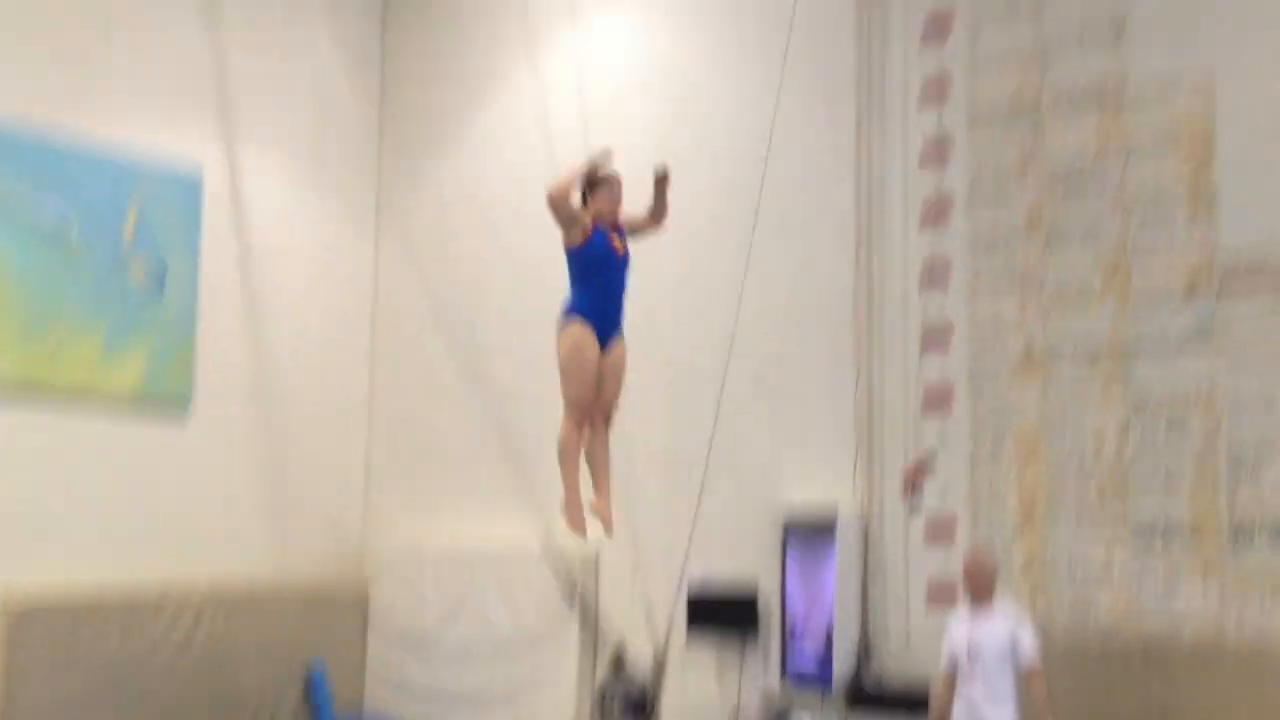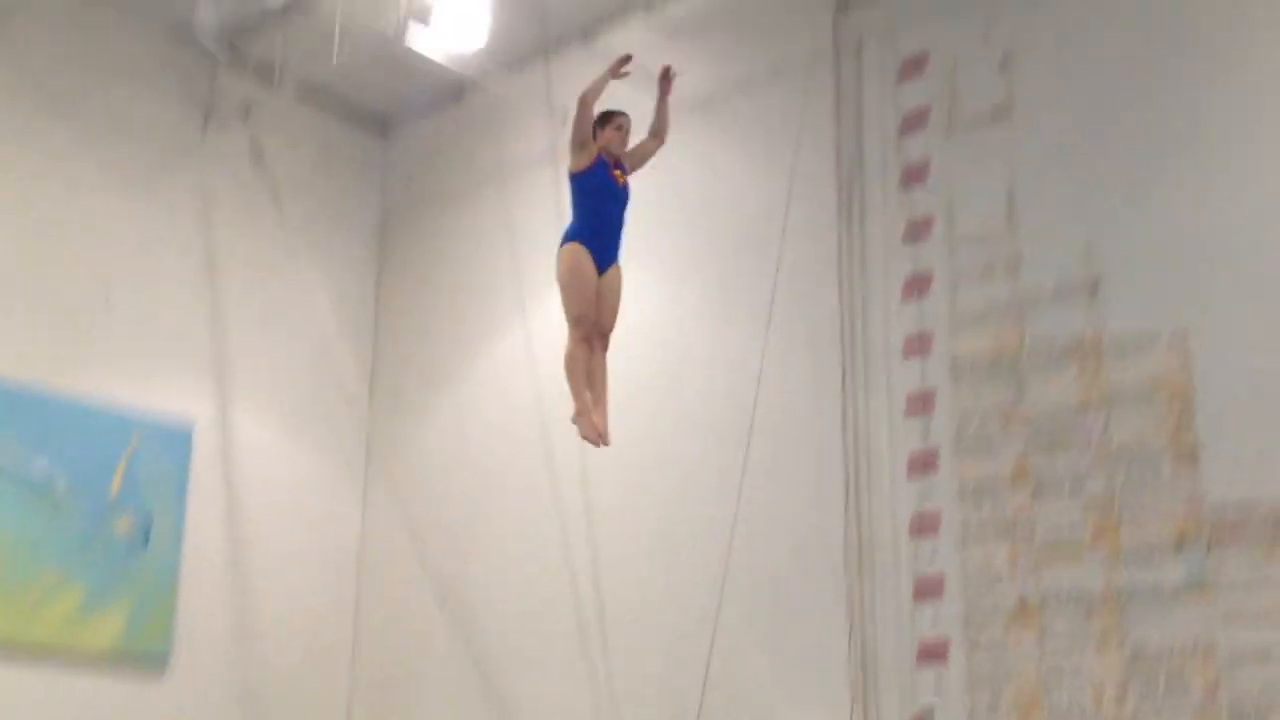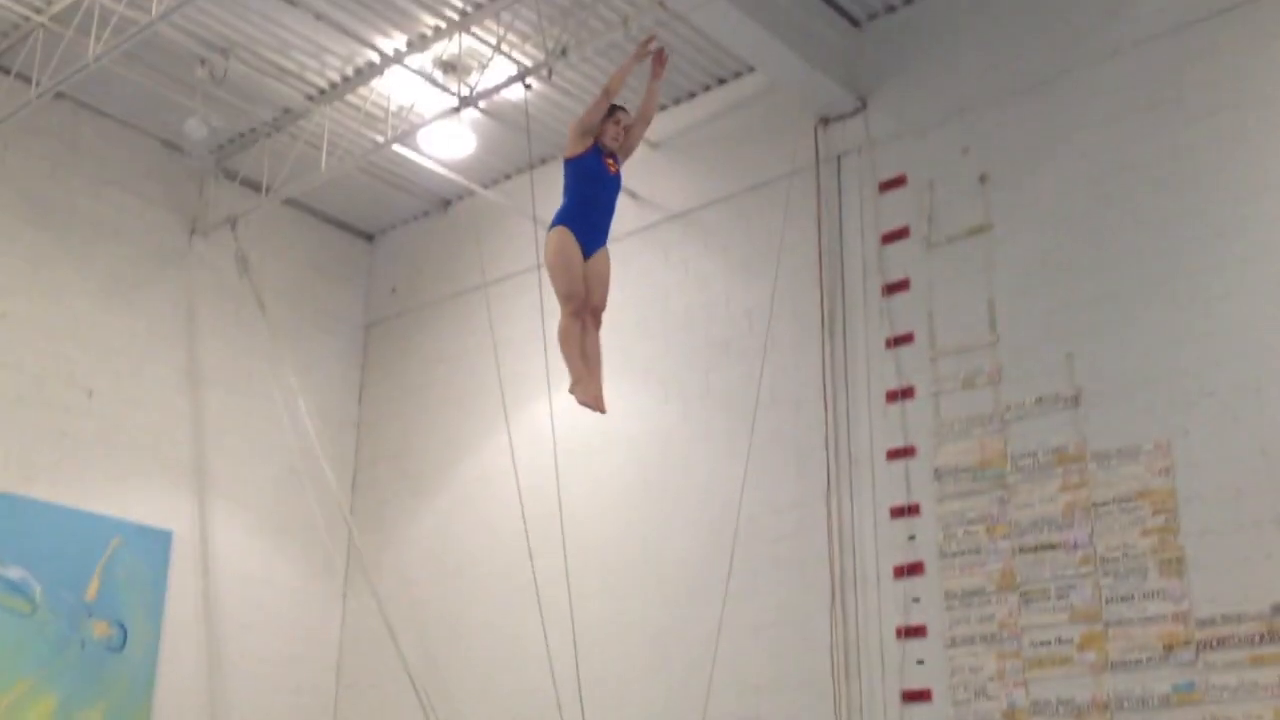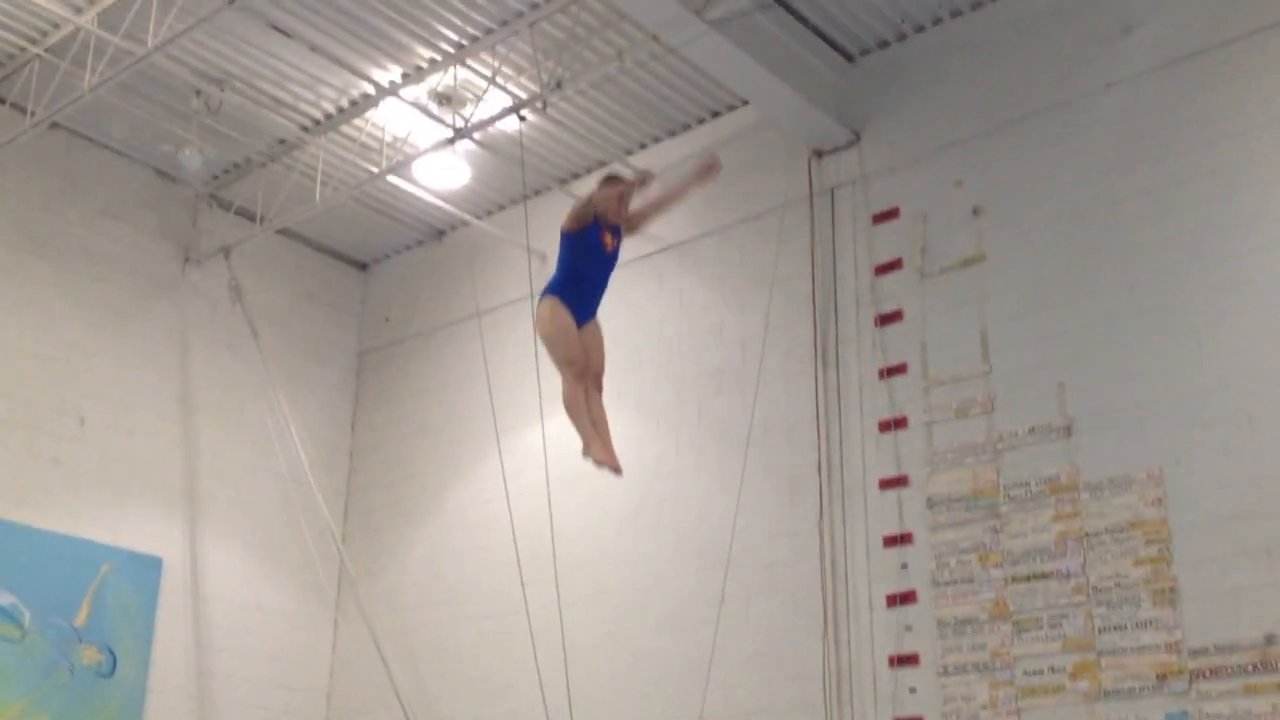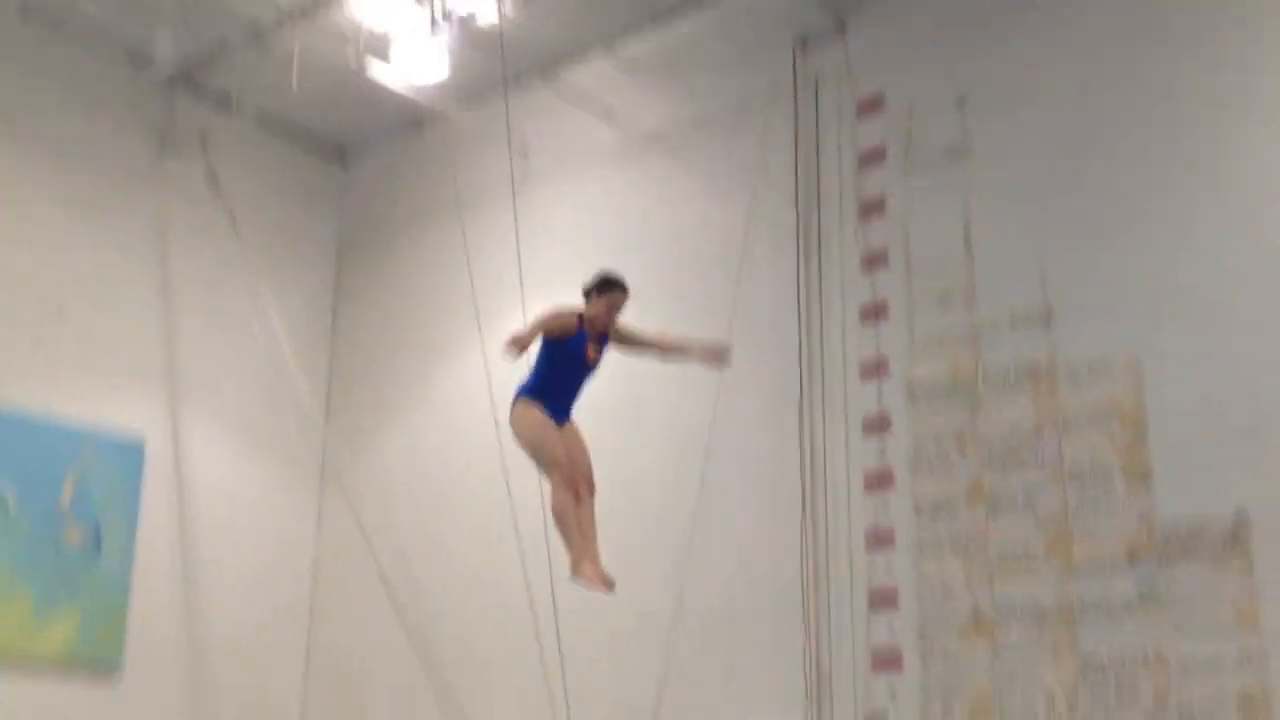
dt=0.3s
person 1, frame 1
left shoulder: (620, 229)
right shoulder: (579, 226)
left elbow: (656, 218)
right elbow: (555, 198)
left wrist: (660, 190)
right wrist: (585, 171)
left hip: (613, 332)
right hip: (581, 324)
left knee: (602, 418)
right knee: (578, 415)
left ankle: (602, 496)
right ankle: (571, 499)
person 1, frame 2
left shoulder: (623, 166)
right shoulder: (584, 155)
left elbow: (657, 137)
right elbow: (584, 102)
left wrist: (663, 95)
right wrist: (608, 75)
left hip: (609, 258)
right hip: (579, 249)
left knee: (601, 338)
right knee: (581, 332)
left ankle: (599, 412)
right ankle: (581, 408)
person 1, frame 3
left shoulder: (616, 158)
right shoulder: (580, 139)
left elbow: (644, 118)
right elbow: (606, 96)
left wrist: (656, 74)
right wrist: (634, 59)
left hip: (596, 245)
right hip: (567, 234)
left knee: (593, 316)
right knee: (573, 309)
left ankle: (594, 386)
right ankle: (579, 380)
person 1, frame 4
left shoulder: (619, 228)
right shoulder: (581, 218)
left elbow: (657, 206)
right elbow: (595, 198)
left wrist: (694, 179)
right wrist: (629, 186)
left hip: (586, 315)
right hip: (556, 305)
left knee: (593, 381)
right knee: (574, 373)
left ankle: (605, 448)
right ankle: (591, 443)
person 1, frame 5
left shoulder: (606, 331)
right shoulder: (570, 321)
left elbow: (657, 345)
right elbow: (544, 324)
left wrist: (702, 351)
right wrist: (526, 337)
left hip: (559, 415)
right hip: (531, 406)
left knee: (582, 484)
right knee: (565, 479)
left ankle: (593, 563)
right ankle: (581, 562)
